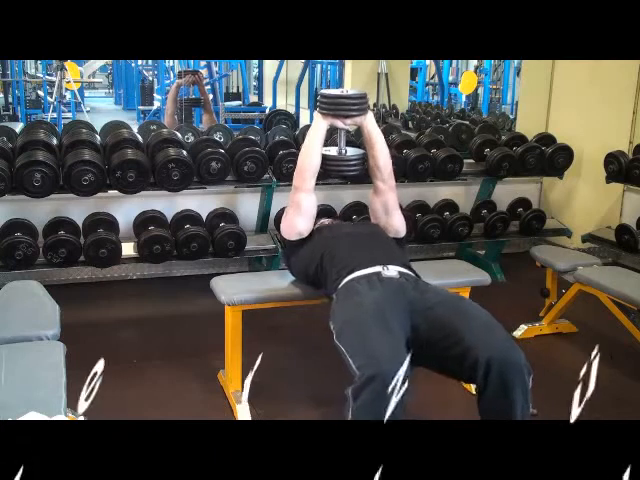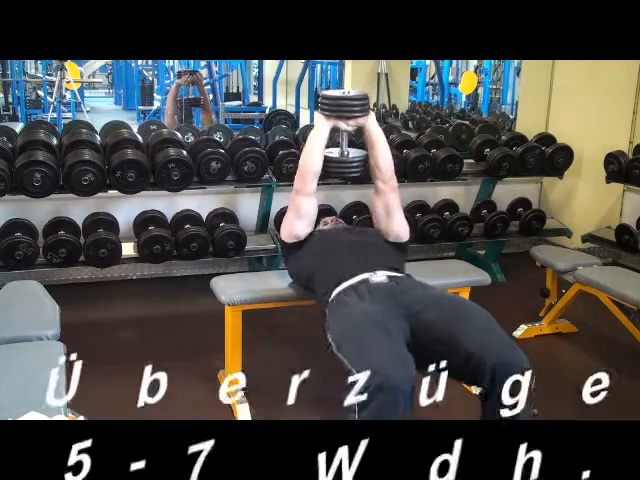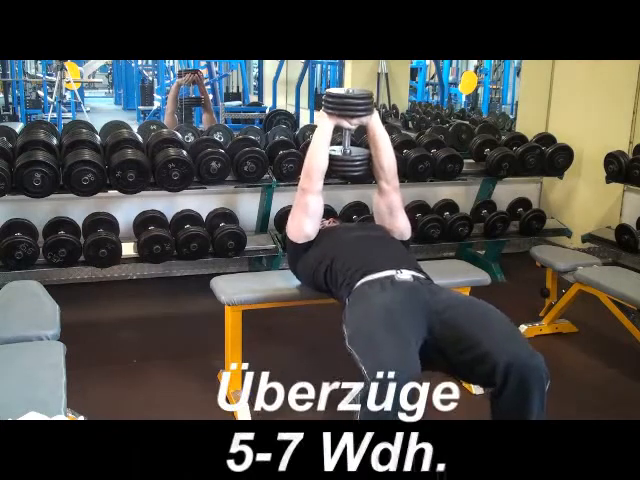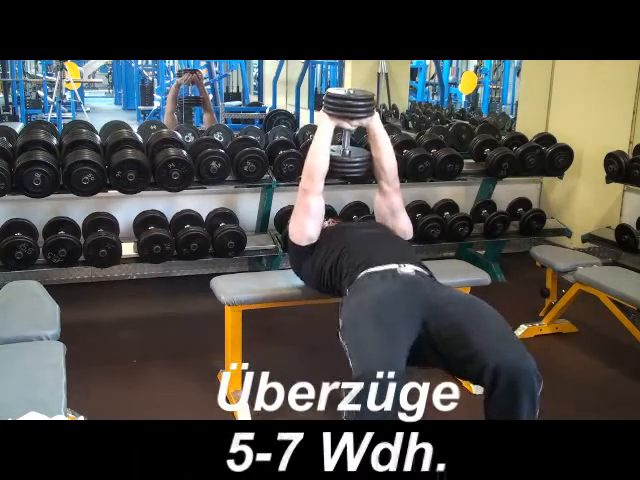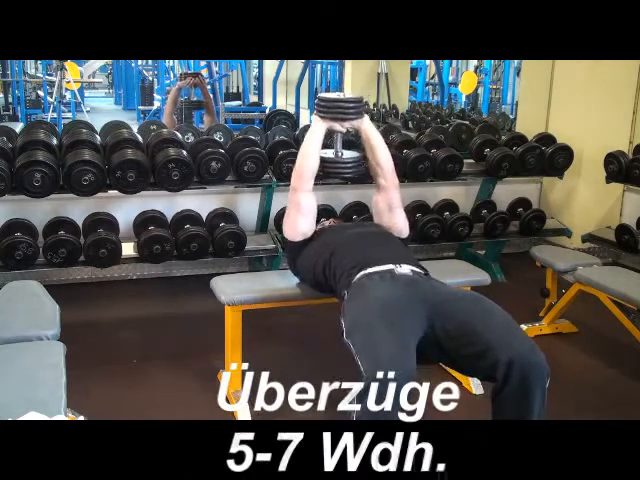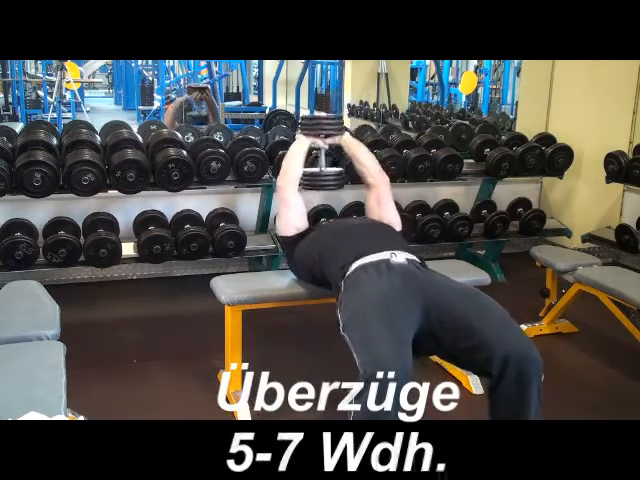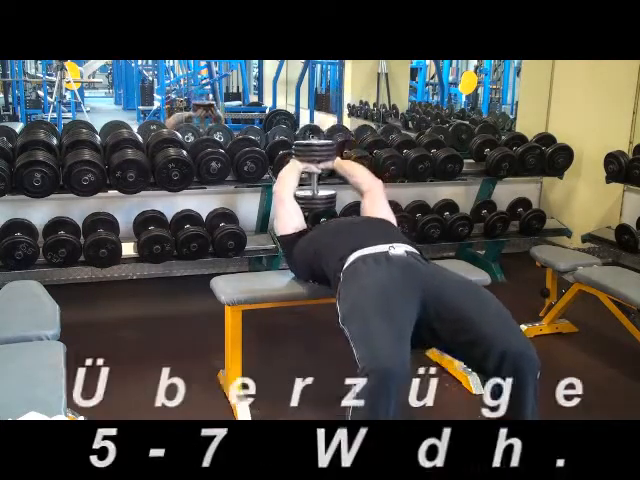
dt=0.7s
person 1, frame 1
left shoulder: (381, 234)
right shoulder: (303, 243)
left elbow: (384, 184)
right elbow: (302, 187)
left wrist: (367, 123)
right wrist: (320, 124)
left hip: (417, 289)
right hip: (360, 291)
left knee: (506, 362)
right knee: (383, 373)
person 1, frame 2
left shoulder: (383, 239)
right shoulder: (303, 245)
left elbow: (386, 186)
right elbow: (304, 190)
left wrist: (369, 123)
right wrist: (323, 126)
left hip: (411, 292)
right hip: (354, 298)
left knee: (507, 364)
right knee: (391, 379)
person 1, frame 3
left shoulder: (384, 234)
right shoulder: (307, 247)
left elbow: (387, 184)
right elbow: (310, 189)
left wrist: (372, 122)
right wrist: (326, 124)
left hip: (429, 292)
right hip: (372, 293)
left knee: (525, 367)
right knee: (393, 377)
person 1, frame 4
left shoulder: (385, 232)
right shoulder: (309, 247)
left elbow: (389, 186)
right elbow: (311, 190)
left wrist: (373, 122)
right wrist: (327, 125)
left hip: (429, 288)
left knee: (516, 368)
right knee: (379, 376)
person 1, frame 5
left shoulder: (384, 233)
right shoulder: (306, 246)
left elbow: (387, 183)
right elbow: (301, 187)
left wrist: (363, 125)
right wrist: (319, 126)
left hip: (428, 286)
right hip: (371, 288)
left knee: (526, 363)
right knee: (389, 375)
person 1, frame 6
left shoulder: (378, 225)
right shoulder: (306, 246)
left elbow: (378, 181)
right elbow: (286, 189)
left wrist: (343, 139)
right wrist: (304, 141)
left hip: (423, 277)
left knee: (521, 359)
right knee: (386, 374)
person 1, frame 7
left shoulder: (376, 223)
right shoulder: (303, 245)
left elbow: (373, 186)
right elbow: (282, 194)
left wrist: (335, 162)
right wrist: (298, 164)
left knee: (516, 356)
right knee: (385, 368)
